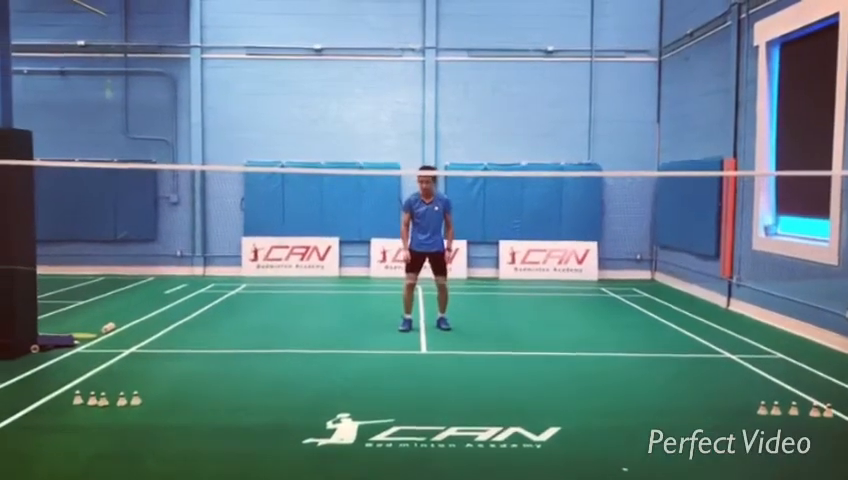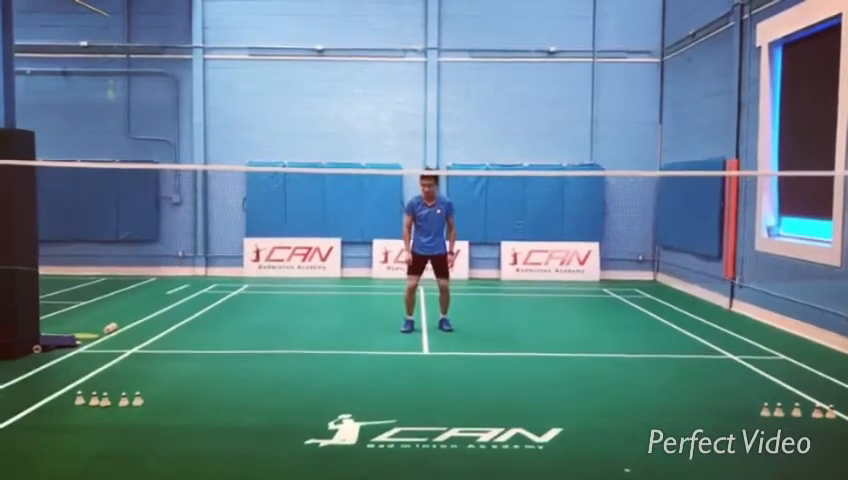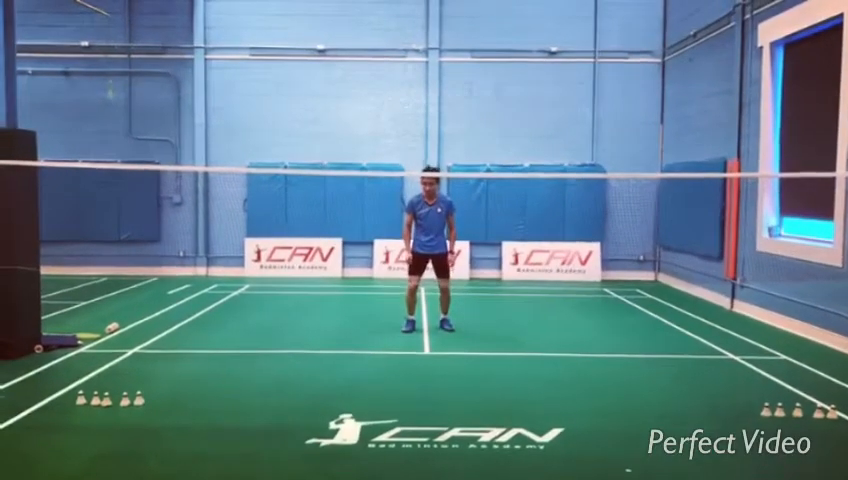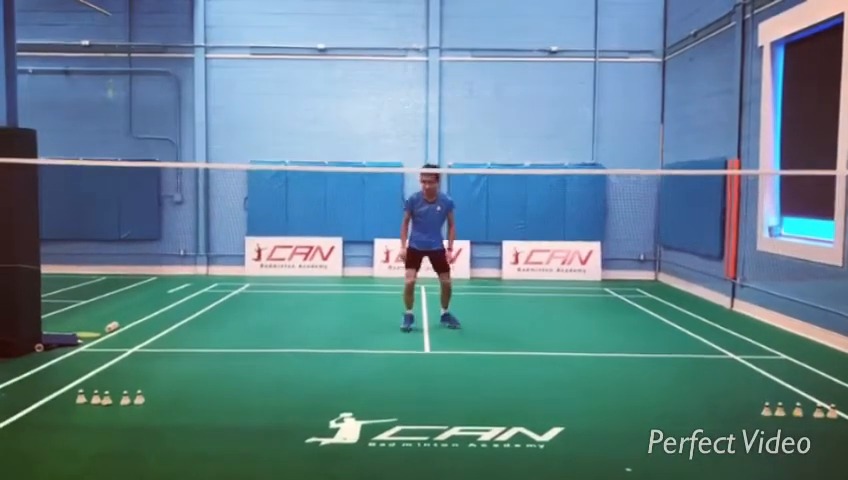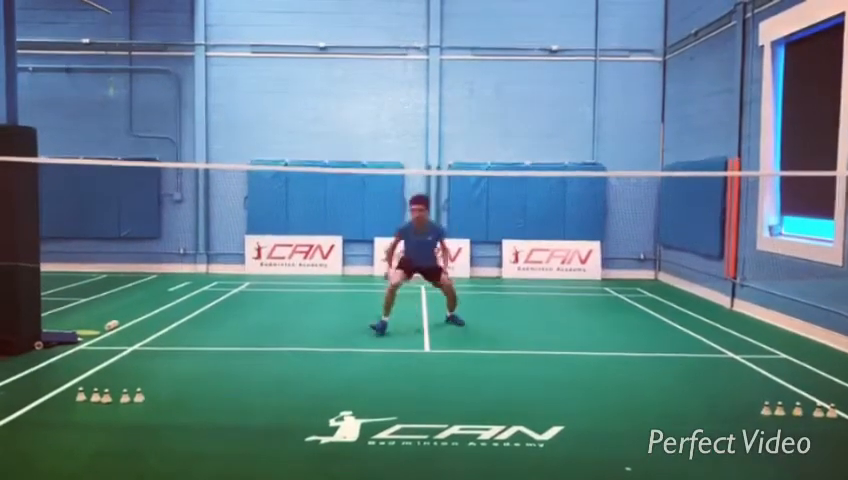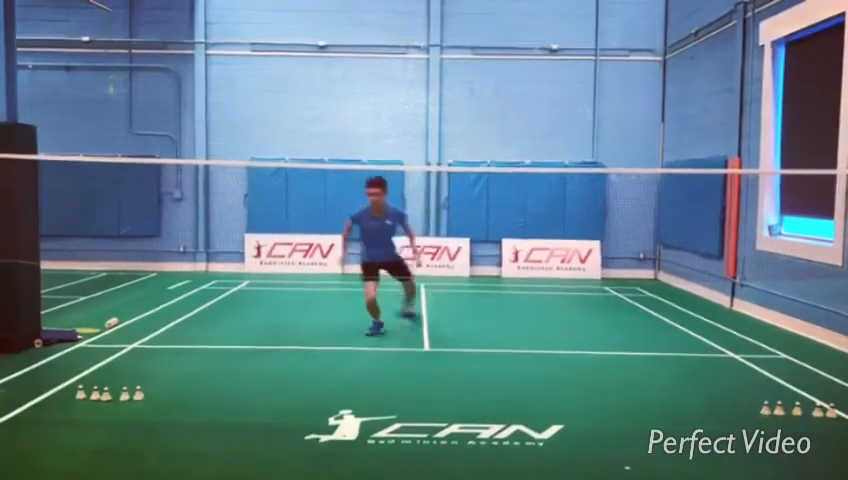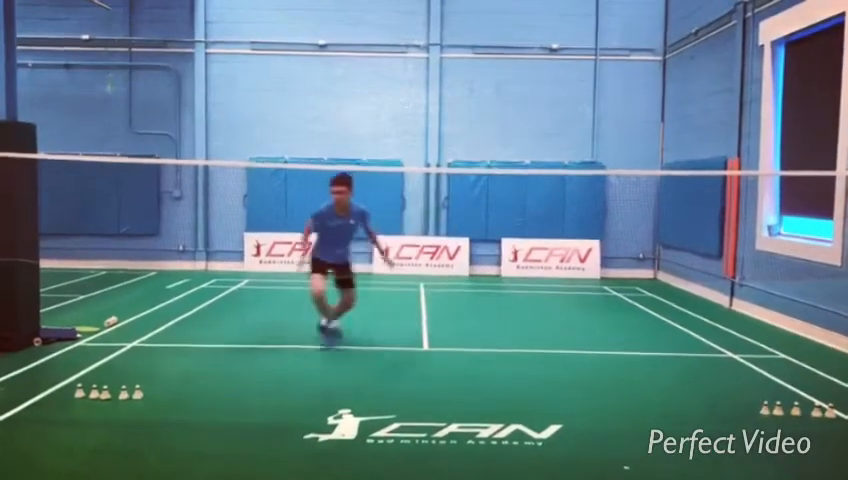
dt=0.2s
person 1, frame 1
left shoulder: (444, 201)
right shoulder: (411, 201)
left elbow: (449, 226)
right elbow: (405, 226)
left wrist: (449, 249)
right wrist: (405, 249)
left hip: (437, 249)
right hip: (416, 248)
left knee: (442, 285)
right knee: (409, 284)
left ankle: (442, 317)
right ankle: (407, 318)
person 1, frame 2
left shoulder: (446, 204)
right shoulder: (413, 203)
left elbow: (451, 229)
right elbow: (407, 228)
left wrist: (451, 252)
right wrist: (407, 251)
left hip: (439, 251)
right hip: (418, 251)
left knee: (444, 287)
right knee: (411, 286)
left ankle: (443, 318)
right ankle: (409, 319)
person 1, frame 3
left shoulder: (447, 203)
right shoulder: (414, 202)
left elbow: (452, 228)
right elbow: (407, 227)
left wrist: (451, 252)
right wrist: (407, 250)
left hip: (440, 251)
right hip: (418, 250)
left knee: (444, 287)
right knee: (412, 286)
left ankle: (444, 318)
right ankle: (410, 319)
person 1, frame 4
left shoulder: (446, 202)
right shoulder: (413, 200)
left elbow: (450, 228)
right elbow: (405, 224)
left wrist: (449, 249)
right wrist: (403, 246)
left hip: (436, 247)
right hip: (415, 246)
left knee: (446, 282)
right knee: (409, 282)
left ankle: (445, 313)
right ankle: (409, 315)
person 1, frame 5
left shoulder: (436, 229)
right shoulder: (405, 229)
left elbow: (443, 248)
right elbow: (392, 246)
left wrist: (444, 271)
right wrist: (389, 267)
left hip: (428, 264)
right hip: (408, 262)
left knee: (450, 289)
right knee: (392, 284)
left ankle: (451, 315)
right ankle: (383, 321)
person 1, frame 6
left shoulder: (396, 214)
right shoulder: (361, 215)
left elbow: (408, 231)
right elbow: (347, 228)
left wrist: (414, 249)
right wrist: (343, 250)
left hip: (390, 258)
right hip: (369, 260)
left knee: (411, 286)
right knee: (371, 298)
left ankle: (407, 309)
right ankle: (377, 321)
person 1, frame 7
left shoulder: (360, 213)
right shoulder: (323, 213)
left elbow: (370, 232)
right elbow: (308, 229)
left wrist: (382, 252)
left hip: (341, 260)
right hip: (320, 258)
left knee: (349, 301)
right knee: (318, 292)
left ankle: (327, 322)
right ankle: (331, 322)
